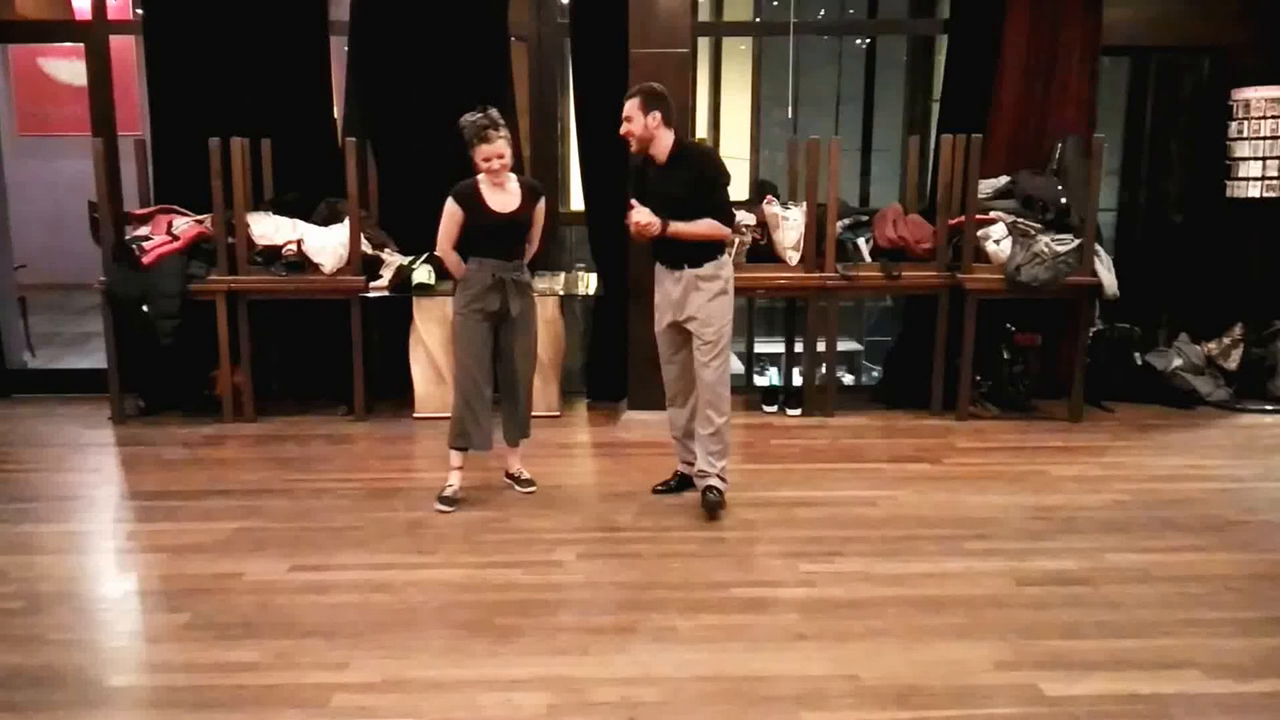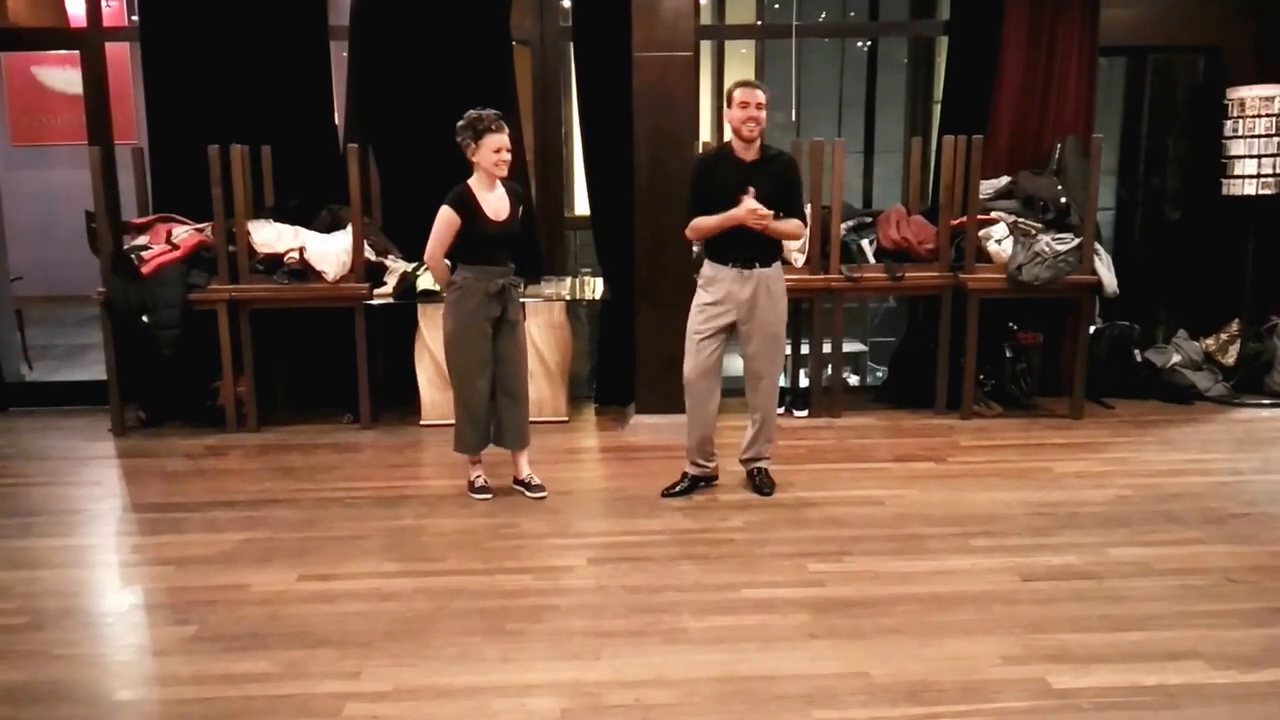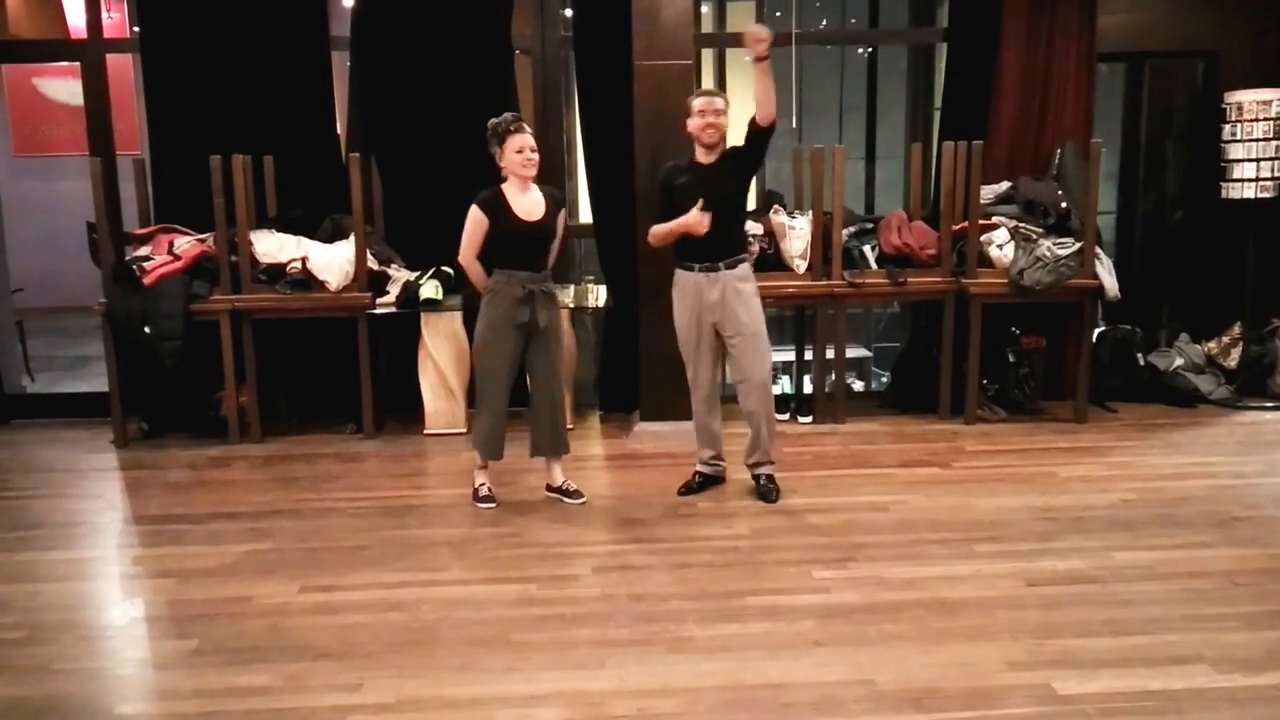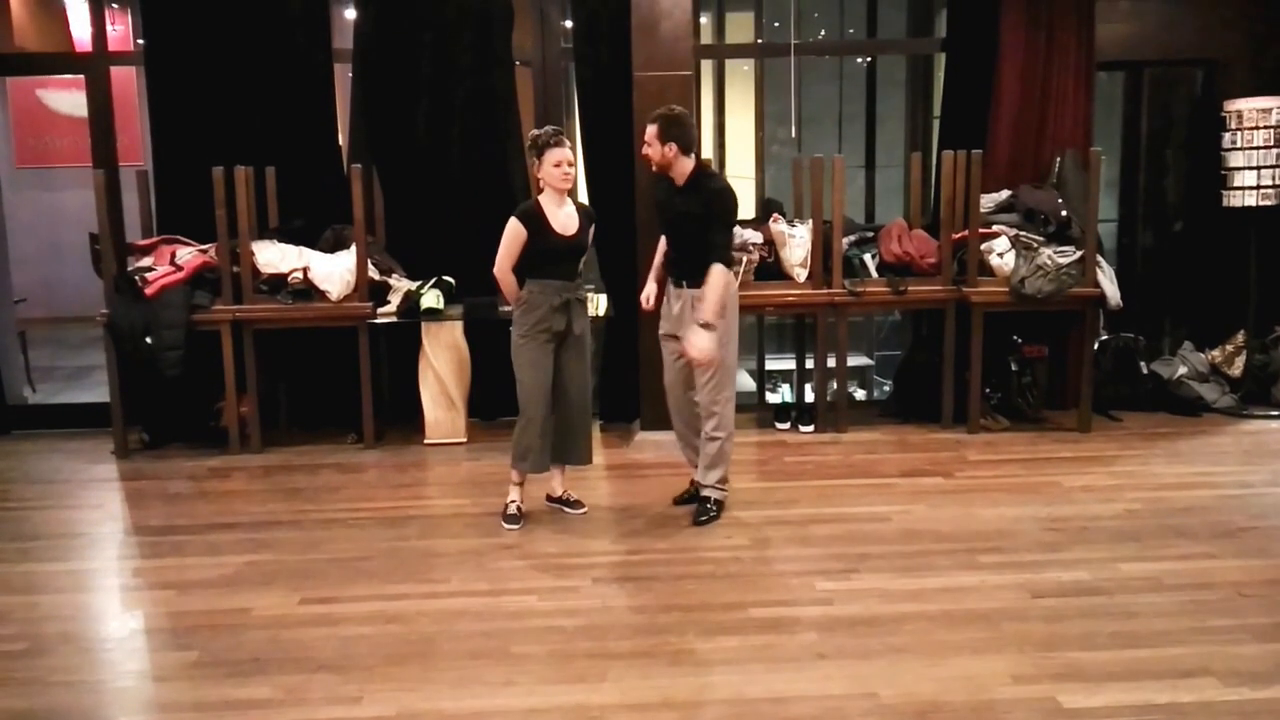
dt=1s
person 1, frame 1
left shoulder: (702, 159)
right shoulder: (642, 169)
left elbow: (724, 227)
left wrist: (664, 225)
right wrist: (638, 226)
left hip: (707, 277)
right hip: (666, 277)
left knee: (711, 377)
right knee: (675, 378)
left ankle: (712, 476)
right ankle: (688, 465)
person 1, frame 2
left shoulder: (783, 165)
right shoulder: (708, 164)
left elbow: (798, 228)
right elbow: (692, 230)
left wrist: (767, 222)
right wrist: (735, 216)
left hip: (766, 279)
right hip: (718, 278)
left knee: (763, 376)
right knee: (697, 372)
left ankle: (757, 460)
right ankle: (700, 465)
person 1, frame 3
left shoulder: (740, 162)
right shoulder: (673, 174)
left elbow: (766, 119)
right elbow: (654, 236)
left wrist: (761, 62)
right wrist: (681, 224)
left hip: (735, 279)
right hip: (690, 283)
left knee: (756, 377)
right knee: (701, 383)
left ankle: (762, 465)
right ankle: (709, 465)
person 1, frame 4
left shoulder: (716, 192)
right shoulder: (664, 186)
left elbow: (720, 262)
left wrist: (706, 326)
right wrist: (653, 279)
left hip: (708, 296)
right hip: (674, 294)
left knee: (713, 399)
right knee: (677, 394)
left ankle: (713, 488)
right ankle: (700, 475)
person 2, frame 1
left shoulder: (532, 191)
right shoulder: (464, 194)
right elbow: (445, 248)
right wrist: (475, 281)
left hip: (518, 291)
right hip: (475, 292)
left knee: (518, 376)
right knee: (470, 379)
left ankle: (514, 462)
right ankle: (456, 473)
person 2, frame 2
left shoulder: (515, 195)
right shoulder: (460, 200)
right elbow: (432, 257)
right wrist: (458, 290)
left hip: (507, 295)
right hip: (470, 299)
left knee: (514, 382)
right knee: (473, 384)
left ankle: (521, 468)
right ankle: (475, 468)
person 2, frame 3
left shoulder: (554, 200)
right shoulder: (489, 202)
right elbow: (467, 257)
right wrist: (496, 292)
left hip: (543, 299)
right hip: (504, 301)
left knee: (550, 387)
right knee: (493, 388)
left ankle: (554, 476)
right ankle: (481, 475)
person 2, frame 4
left shoulder: (586, 215)
right shoulder: (527, 215)
right elbow: (502, 269)
right wrist: (524, 305)
left hip: (574, 311)
right hip: (536, 314)
left knee: (574, 400)
right knee: (535, 403)
left ankle: (557, 486)
right ankle: (515, 491)
